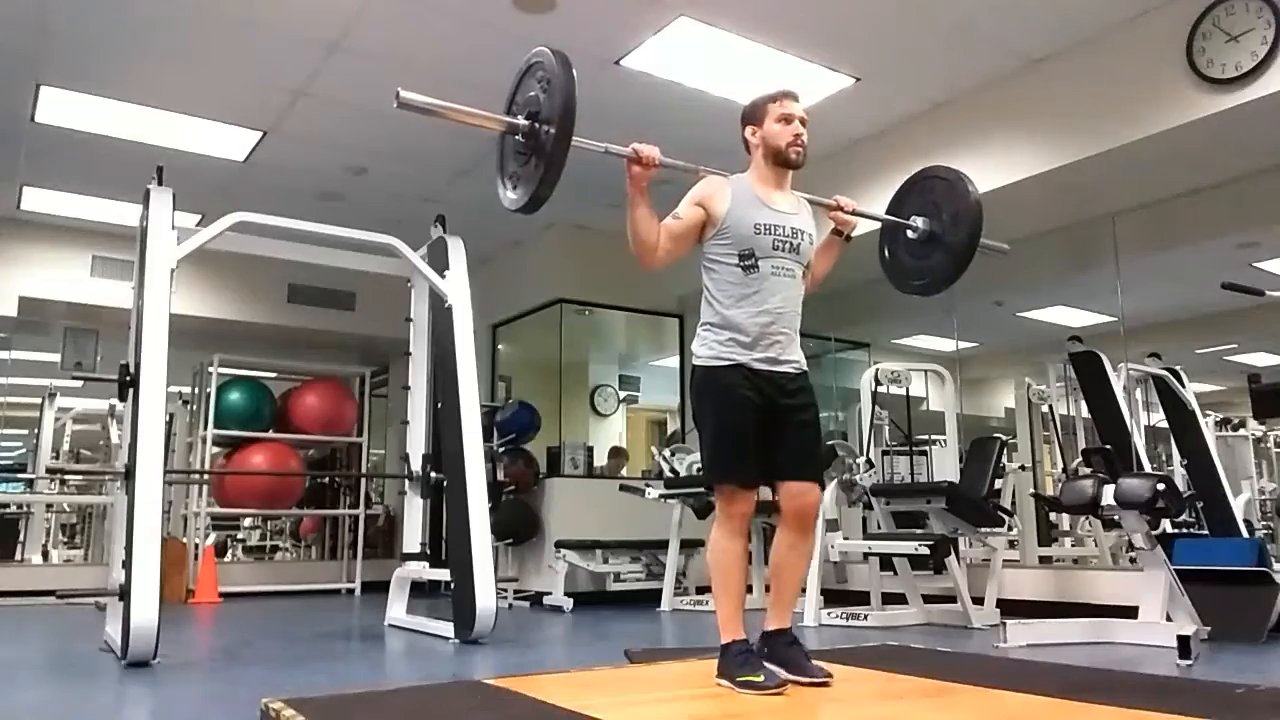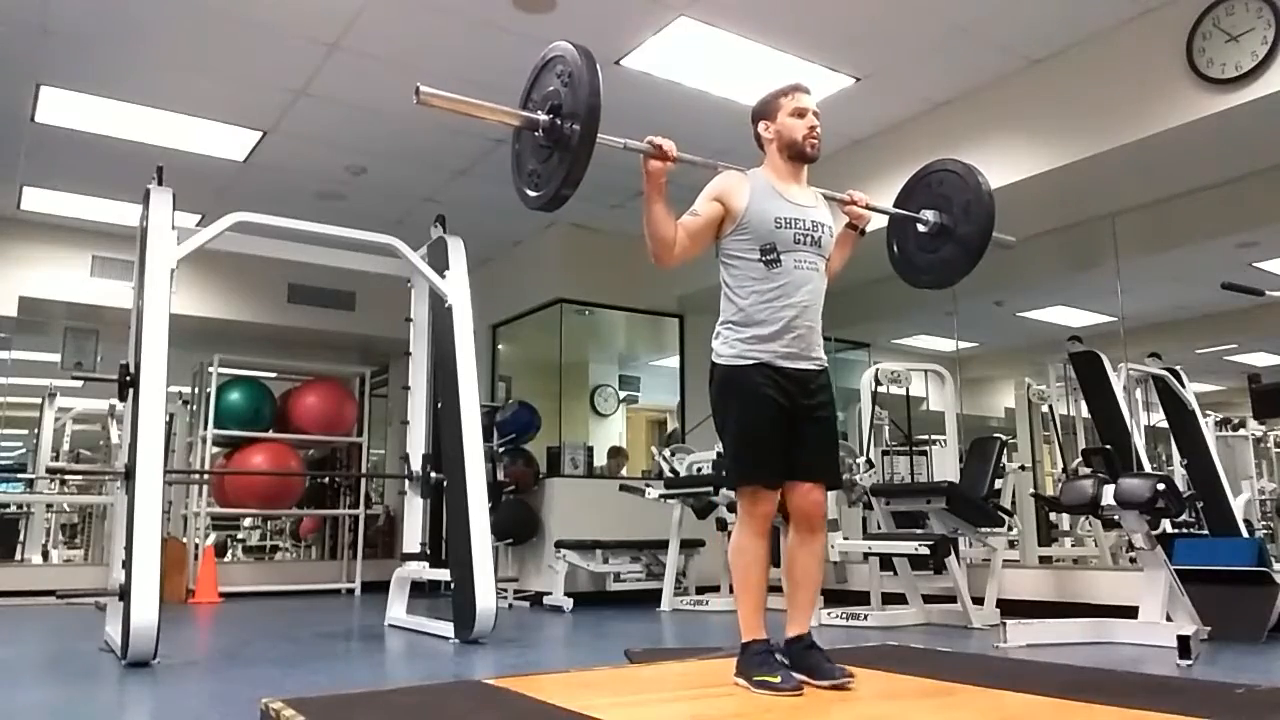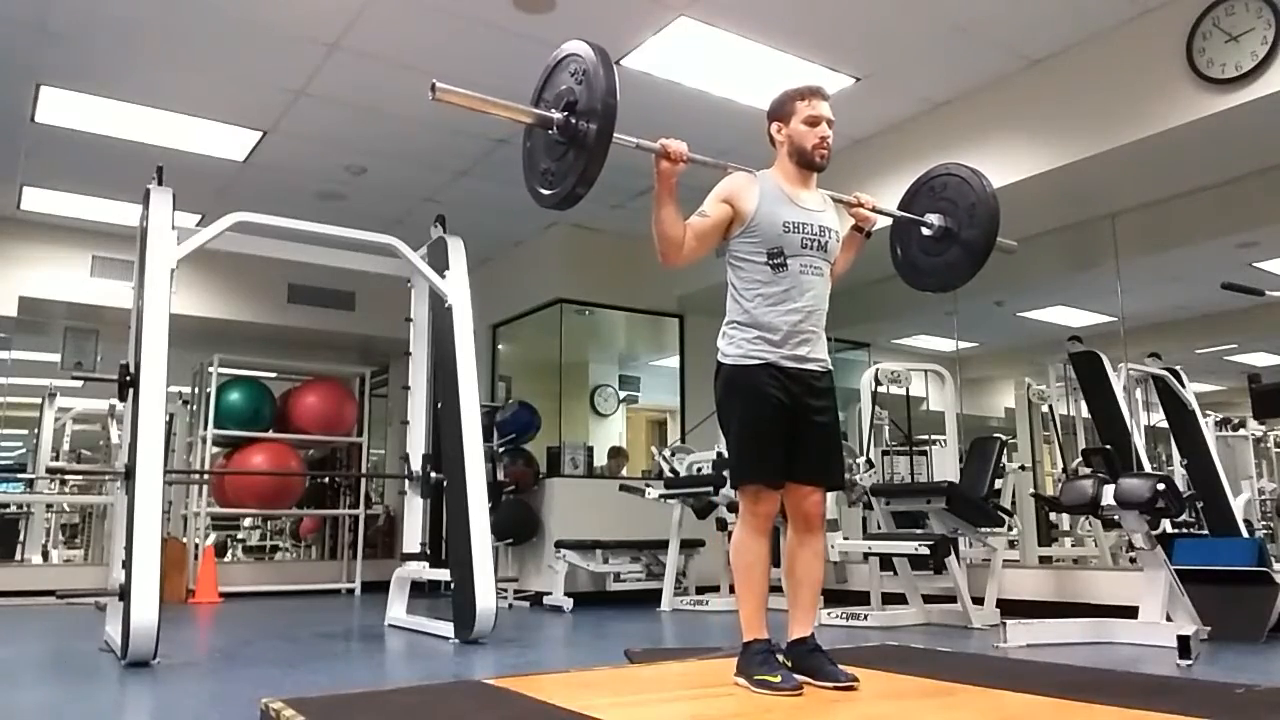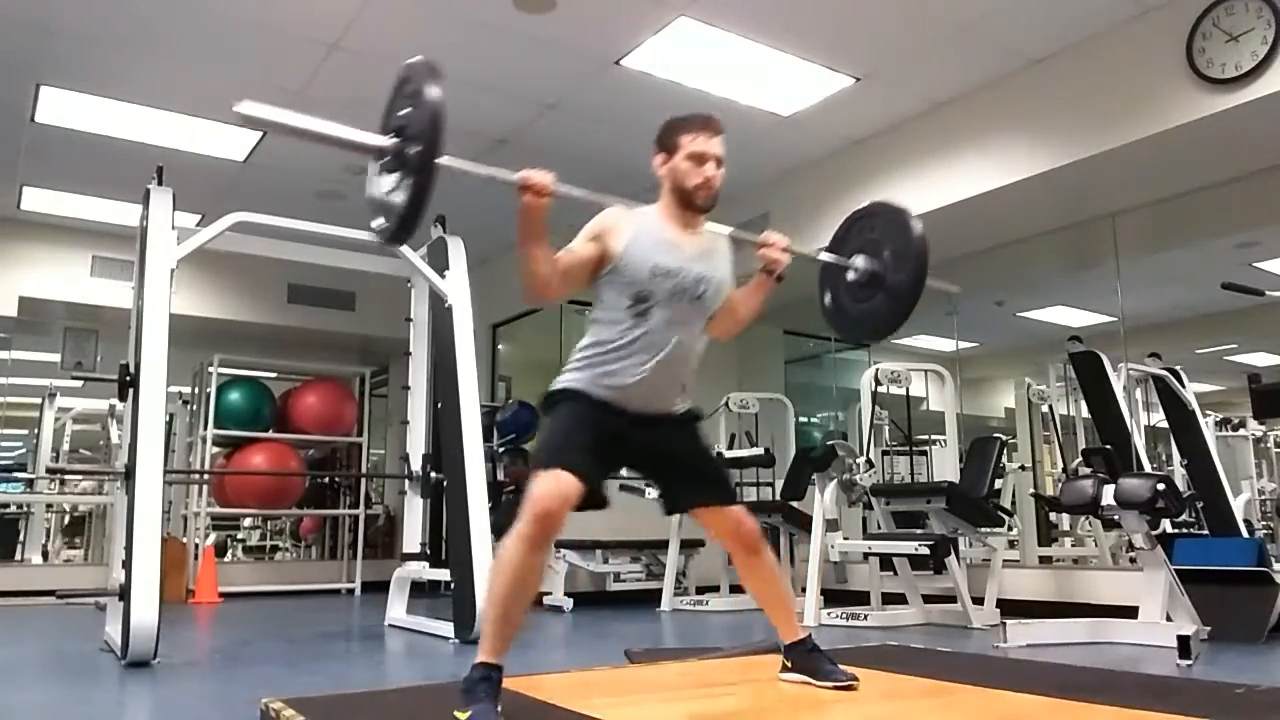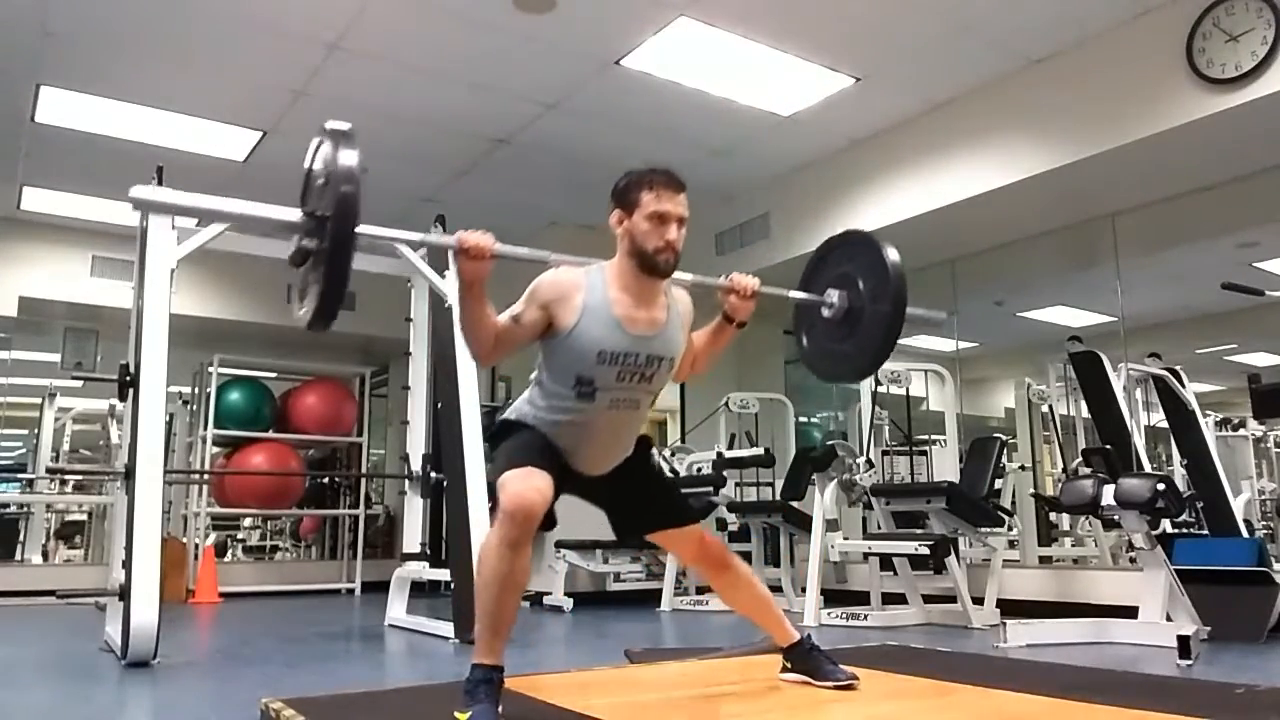
dt=1s
person 1, frame 1
left shoulder: (804, 210)
right shoulder: (716, 194)
right elbow: (652, 253)
left wrist: (839, 234)
right wrist: (637, 187)
left hip: (788, 371)
right hip: (727, 368)
left knee: (802, 504)
right knee: (736, 506)
left ankle: (778, 633)
right ankle: (733, 647)
person 1, frame 2
left shoulder: (820, 205)
right shoulder: (733, 189)
right elbow: (668, 252)
left wrist: (854, 229)
right wrist: (655, 184)
left hip: (810, 370)
right hip: (748, 366)
left knee: (811, 507)
right knee: (758, 507)
left ankle: (799, 640)
right ankle: (754, 648)
person 1, frame 3
left shoulder: (827, 207)
right shoulder: (742, 190)
right elbow: (675, 251)
left wrist: (860, 231)
right wrist: (665, 181)
left hip: (813, 371)
right hip: (752, 366)
left knee: (809, 509)
right knee: (759, 506)
left ankle: (802, 643)
right ankle: (754, 648)
person 1, frame 4
left shoulder: (719, 248)
right shoulder: (620, 226)
left elbow: (720, 323)
right elbow: (543, 288)
left wrist: (769, 273)
right wrist: (533, 217)
left hip: (667, 414)
right hip: (591, 399)
left knee: (742, 532)
right knee: (545, 507)
left ankle: (798, 651)
person 1, frame 5
left shoulder: (679, 305)
right shoulder: (565, 290)
right elbow: (488, 349)
left wrist: (732, 319)
right wrist: (471, 280)
left hip: (618, 455)
right hip: (537, 436)
left knee: (710, 551)
right knee: (521, 505)
left ankle: (799, 651)
